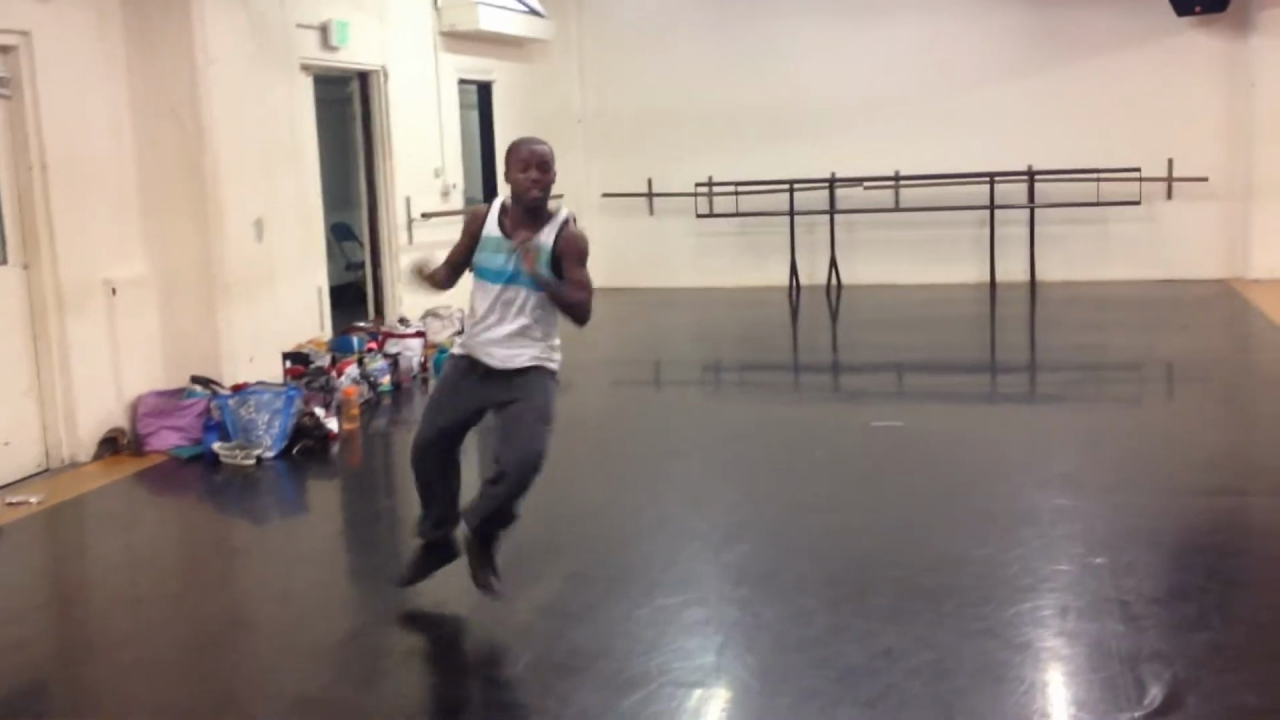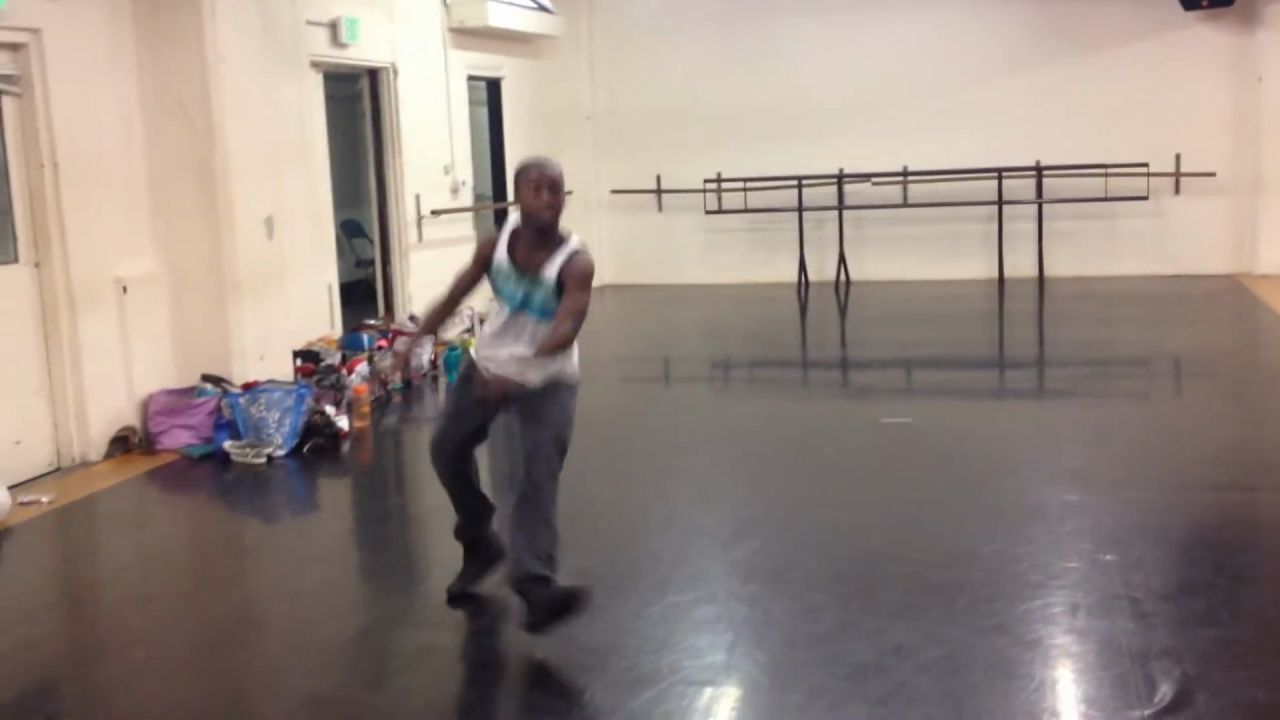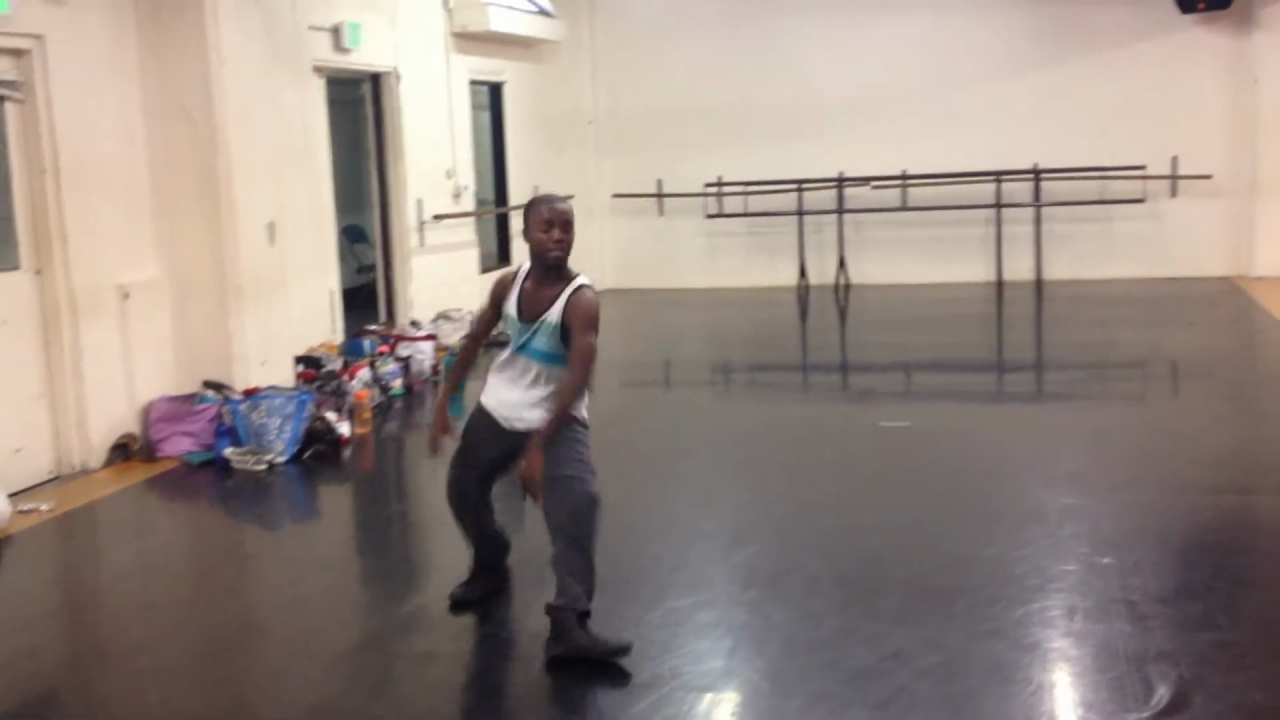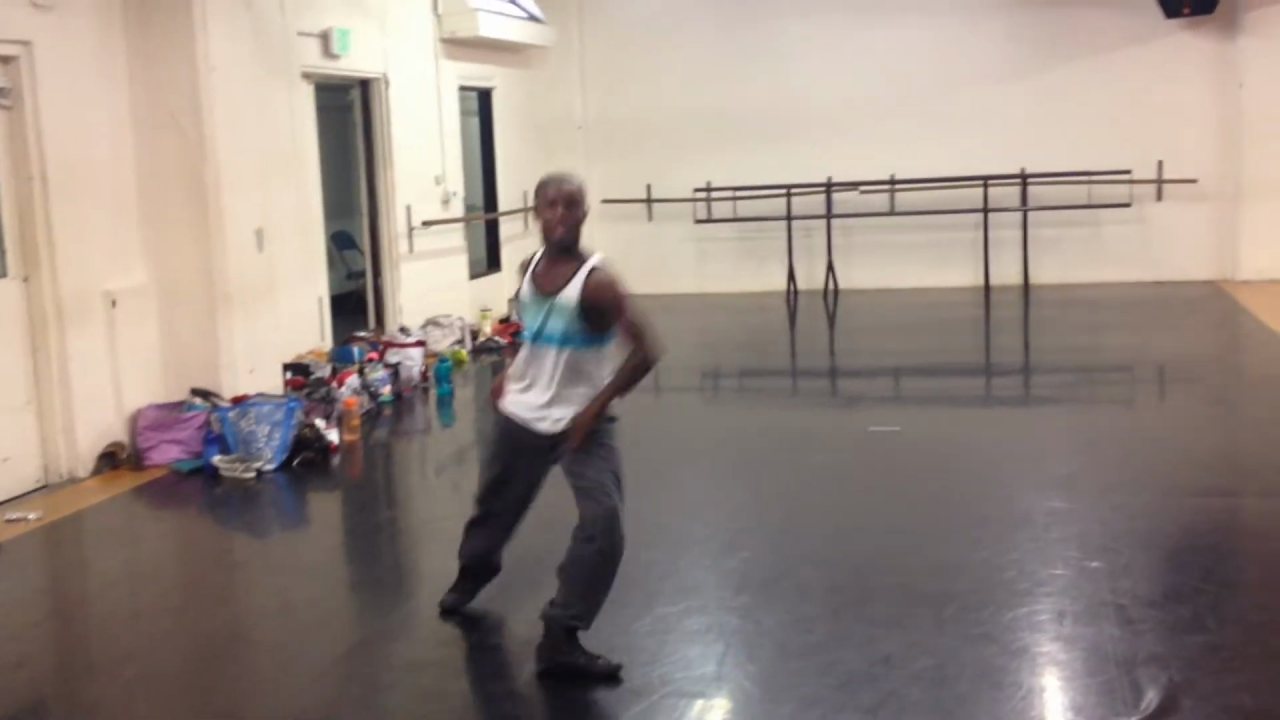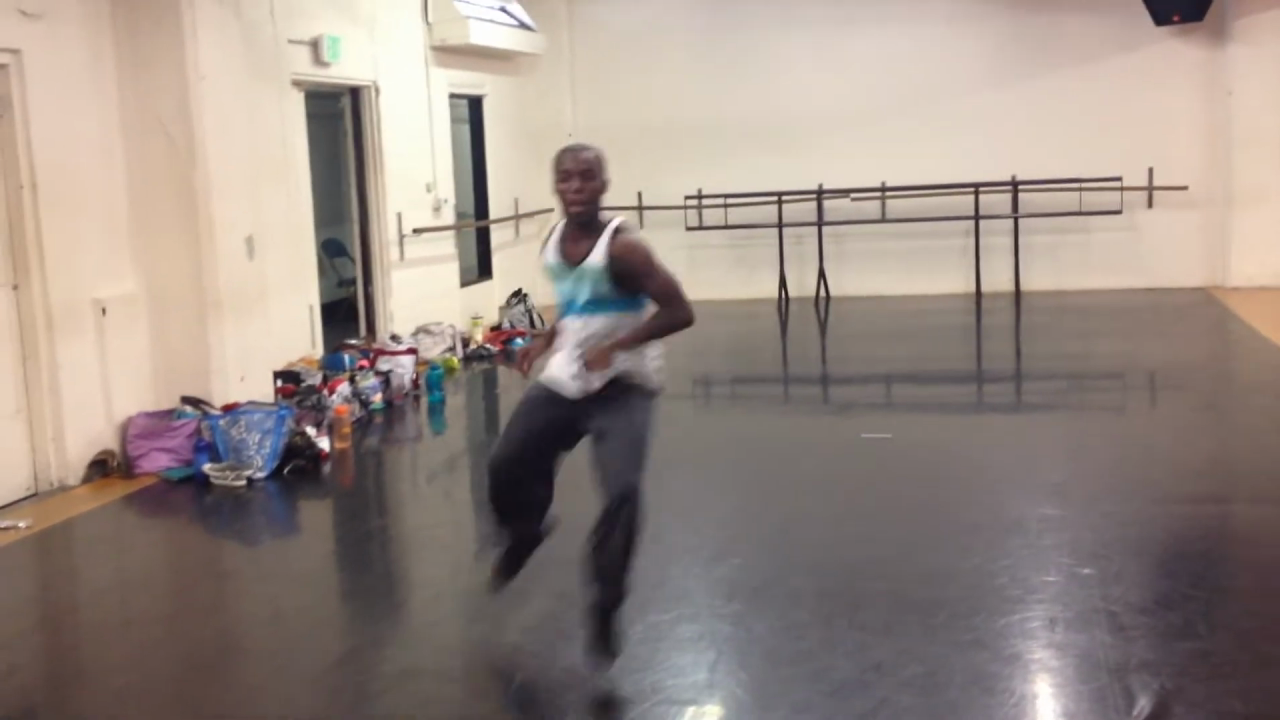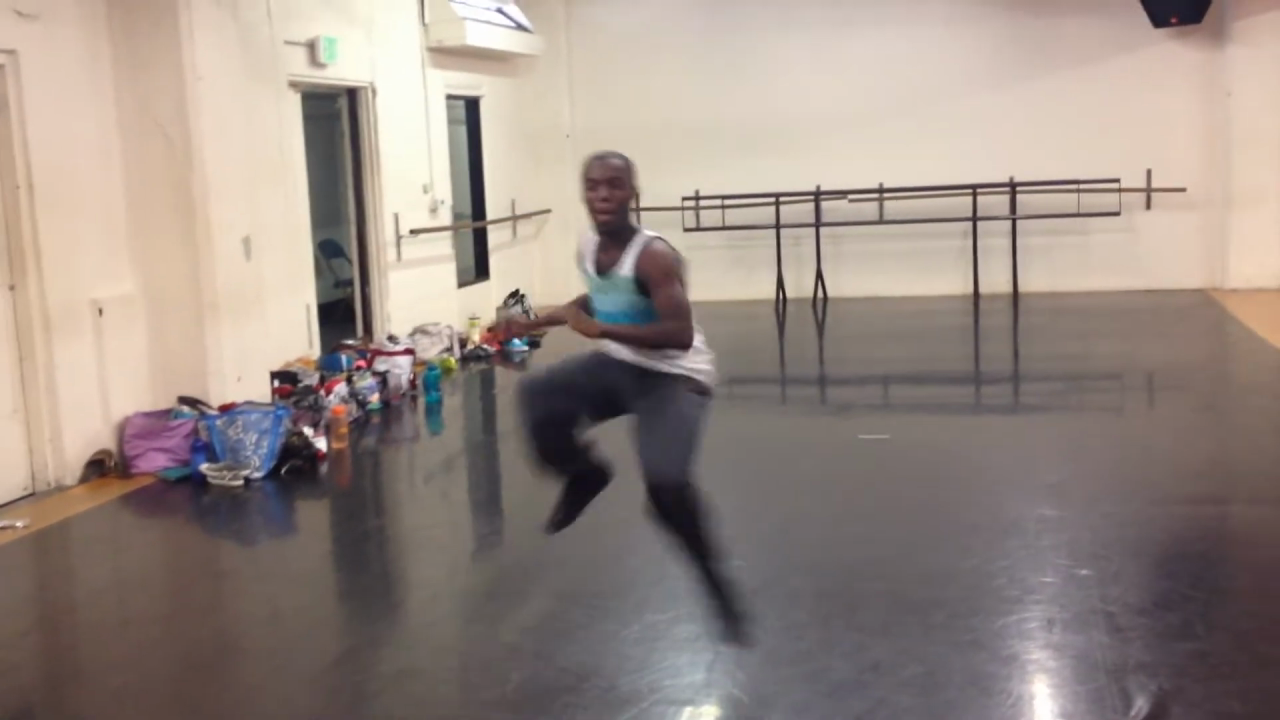
dt=0.1s
person 1, frame 1
left shoulder: (567, 234)
right shoulder: (481, 218)
left elbow: (582, 312)
right elbow: (449, 277)
left wrist: (542, 277)
right wrist: (429, 275)
left hip: (531, 365)
right hip: (473, 354)
left knee: (523, 459)
right knee: (430, 443)
left ankle: (481, 535)
right ankle: (437, 540)
person 1, frame 2
left shoulder: (575, 261)
right shoulder: (493, 242)
left elbow: (567, 333)
right elbow: (457, 295)
left wrist: (519, 363)
right wrist: (419, 337)
left hip: (547, 378)
right hip: (488, 365)
left knee: (540, 469)
right knee: (448, 450)
left ankle: (537, 583)
right ankle: (480, 545)
person 1, frame 3
left shoulder: (582, 302)
right shoulder: (509, 284)
left elbow: (577, 381)
right elbow: (474, 342)
left wrist: (539, 449)
right wrist: (442, 405)
left hip: (560, 419)
right hip: (498, 410)
left knee: (577, 503)
right knee: (464, 492)
left ankle: (568, 626)
right ankle: (489, 570)
person 1, frame 4
left shoulder: (598, 283)
right shoulder: (529, 270)
left elbow: (644, 354)
left wrist: (595, 409)
right wrist: (503, 381)
left hip: (582, 418)
right hip: (522, 414)
left knee: (603, 521)
right knee: (495, 507)
left ankle: (560, 637)
right ankle: (475, 571)
person 1, frame 5
left shoulder: (625, 247)
right shoulder: (555, 240)
left elbow: (681, 312)
left wrist: (616, 344)
right wrist: (547, 338)
left hip: (621, 384)
right hip: (564, 380)
left knee: (622, 488)
right knee: (508, 466)
left ankle: (605, 610)
right ankle: (523, 534)
person 1, frame 6
left shoulder: (656, 257)
right shoulder: (592, 251)
left elbow: (681, 336)
left wrist: (608, 332)
right wrist: (546, 320)
left hip: (675, 376)
right hip: (621, 365)
left knee: (665, 479)
right knee: (538, 398)
left ankle: (712, 576)
right ankle: (582, 475)
